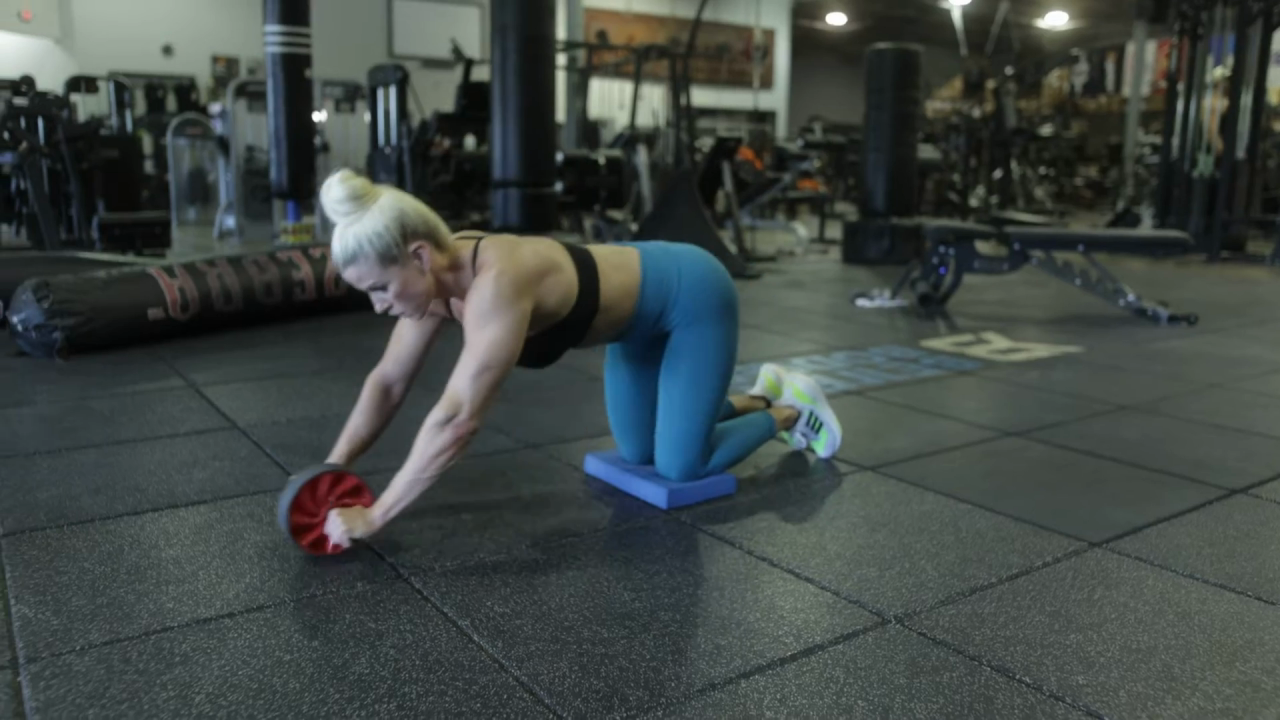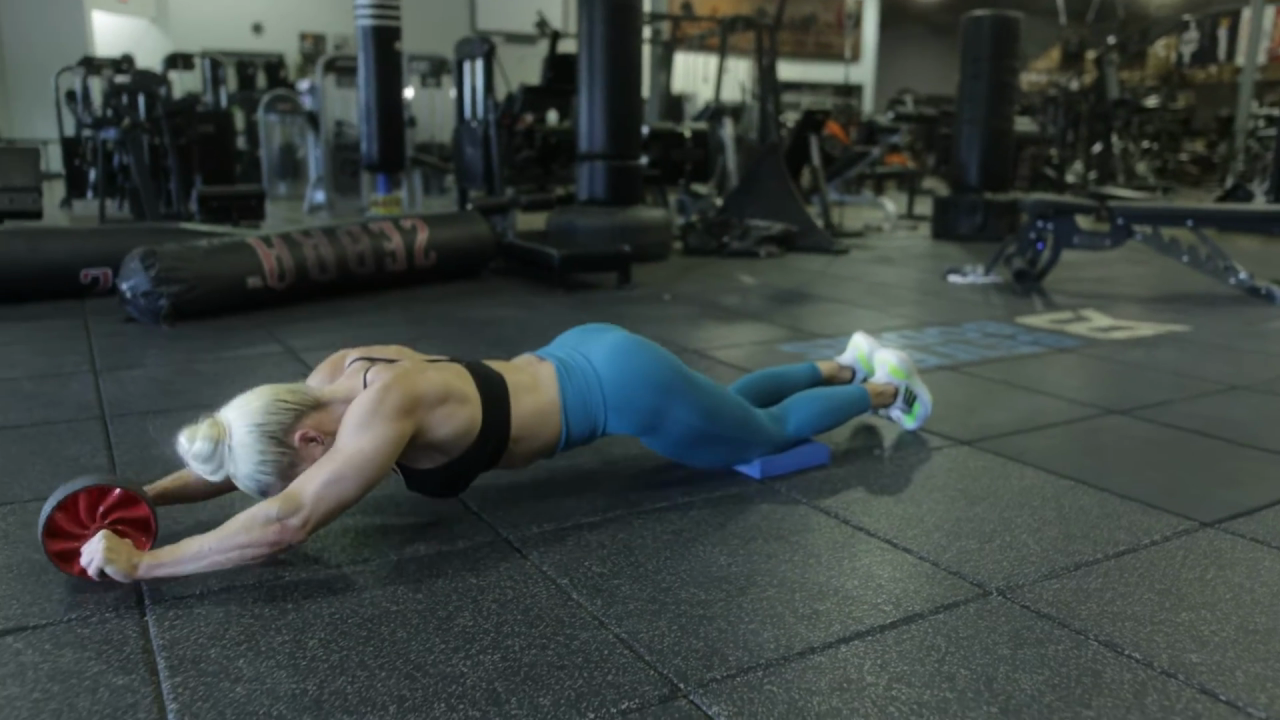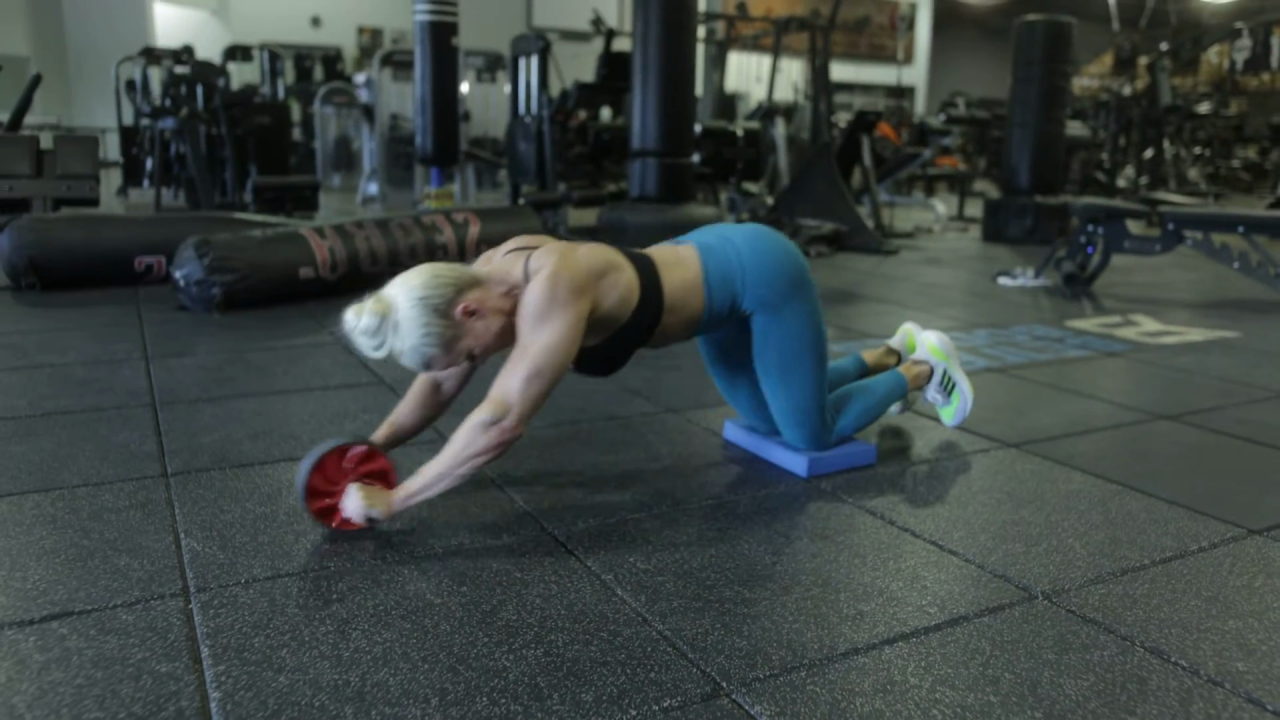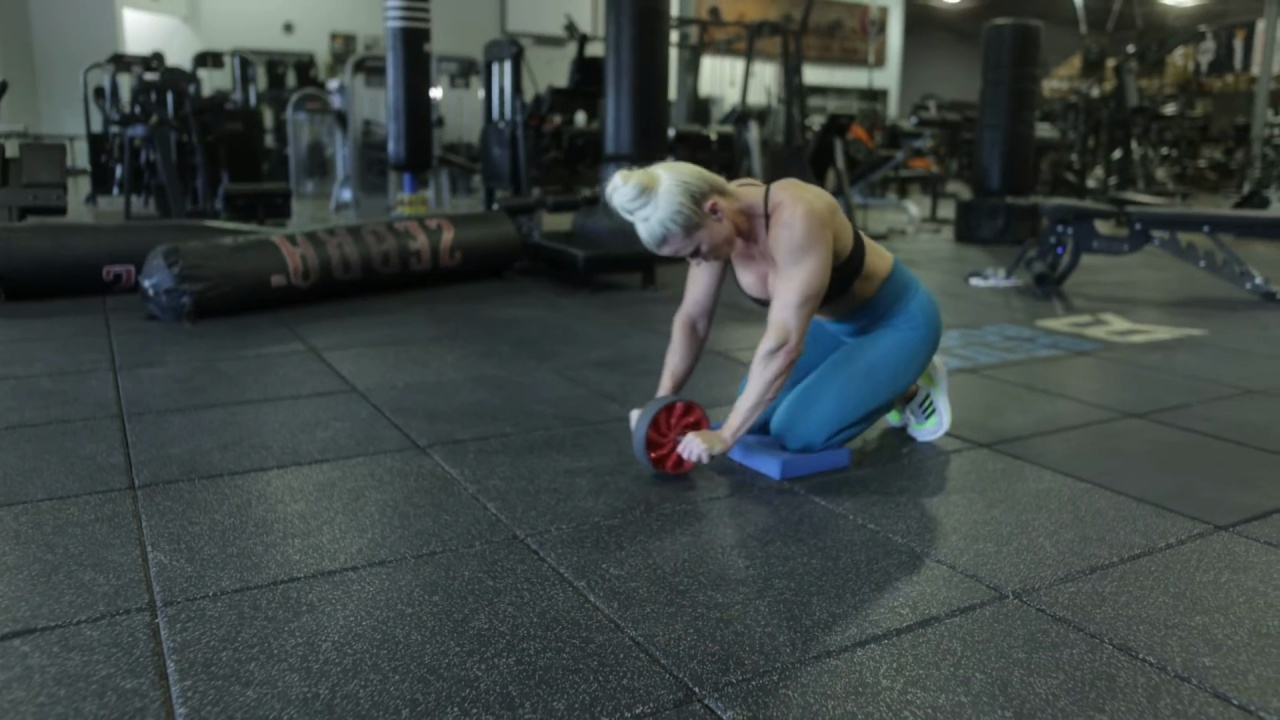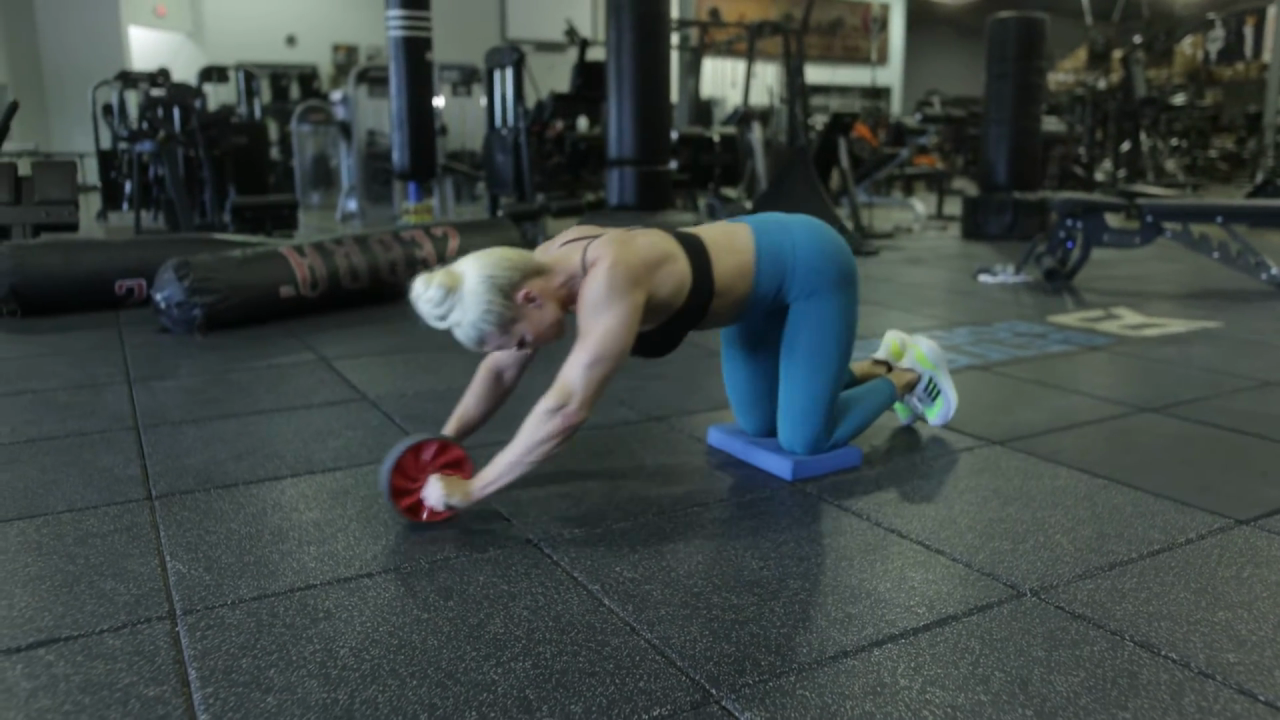
dt=1s
person 1, frame 1
left shoulder: (498, 281)
right shoulder: (435, 272)
left elbow: (456, 419)
right elbow: (387, 382)
left wrist: (371, 518)
right wrist: (331, 472)
left hip: (690, 295)
right hip: (642, 304)
left knee: (681, 469)
right knee: (639, 455)
left ankle: (790, 412)
right ankle: (758, 397)
person 1, frame 2
left shoulder: (383, 405)
right shoulder: (336, 378)
left elbow: (286, 523)
right elbow: (250, 455)
left wrist: (139, 562)
right wrist: (147, 494)
left hip: (622, 385)
right hip: (584, 357)
left knee: (768, 434)
right knee: (731, 406)
left ankle: (884, 387)
right ankle: (844, 365)
person 1, frame 3
left shoulder: (551, 290)
right shoulder: (488, 276)
left elbow: (500, 423)
right elbow: (438, 384)
left wrist: (393, 498)
right wrist: (374, 445)
left hip: (761, 274)
right hip: (715, 269)
left knee: (812, 434)
right knee: (768, 422)
left ankle: (920, 369)
right ankle: (887, 355)
person 1, frame 4
left shoulder: (796, 217)
right shoulder: (719, 213)
left elbow: (784, 344)
right elbow: (692, 319)
left wrist: (725, 435)
right wrist: (661, 402)
left hip: (900, 321)
left knee: (797, 434)
right knee: (754, 417)
left ankle: (908, 389)
right ankle: (881, 380)
person 1, frame 5
left shoulder: (608, 278)
right shoulder: (544, 266)
left elbow: (565, 409)
right elbow: (498, 372)
left wrist: (471, 488)
right wrist: (442, 444)
left hip: (809, 267)
right hip: (760, 269)
left knee: (803, 440)
right knee: (758, 426)
left ankle: (908, 377)
right ankle: (881, 364)
